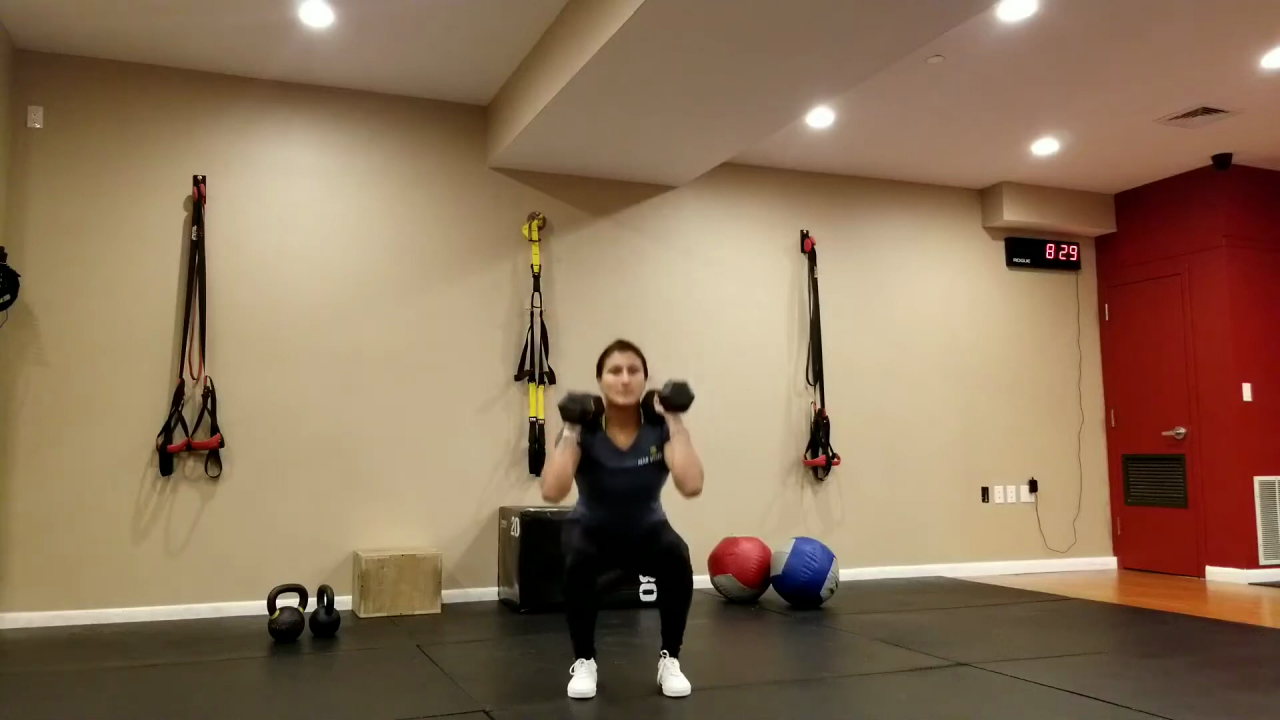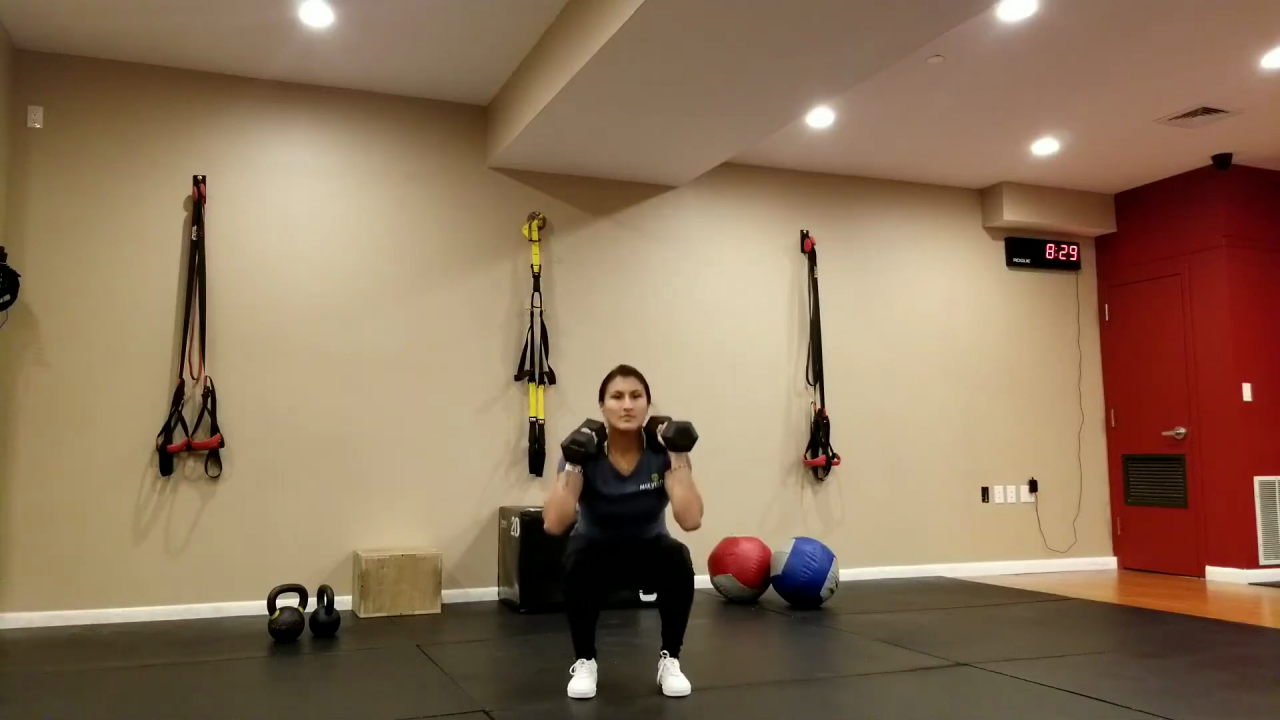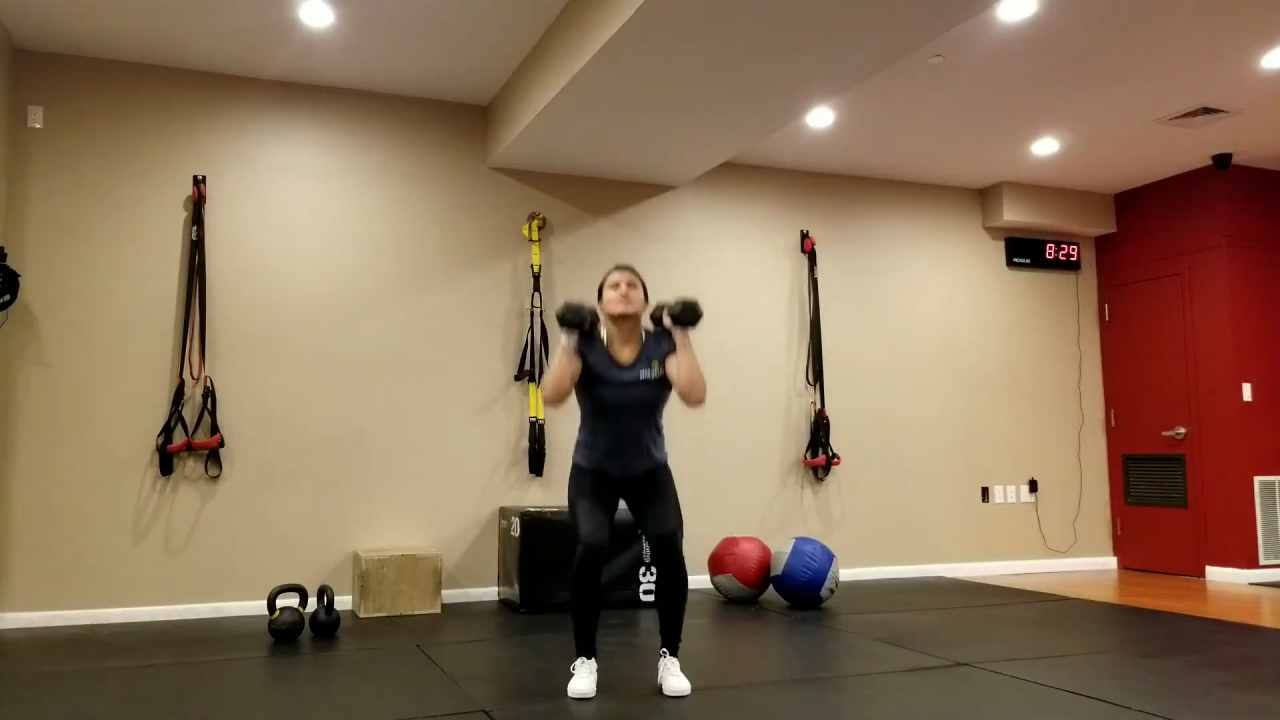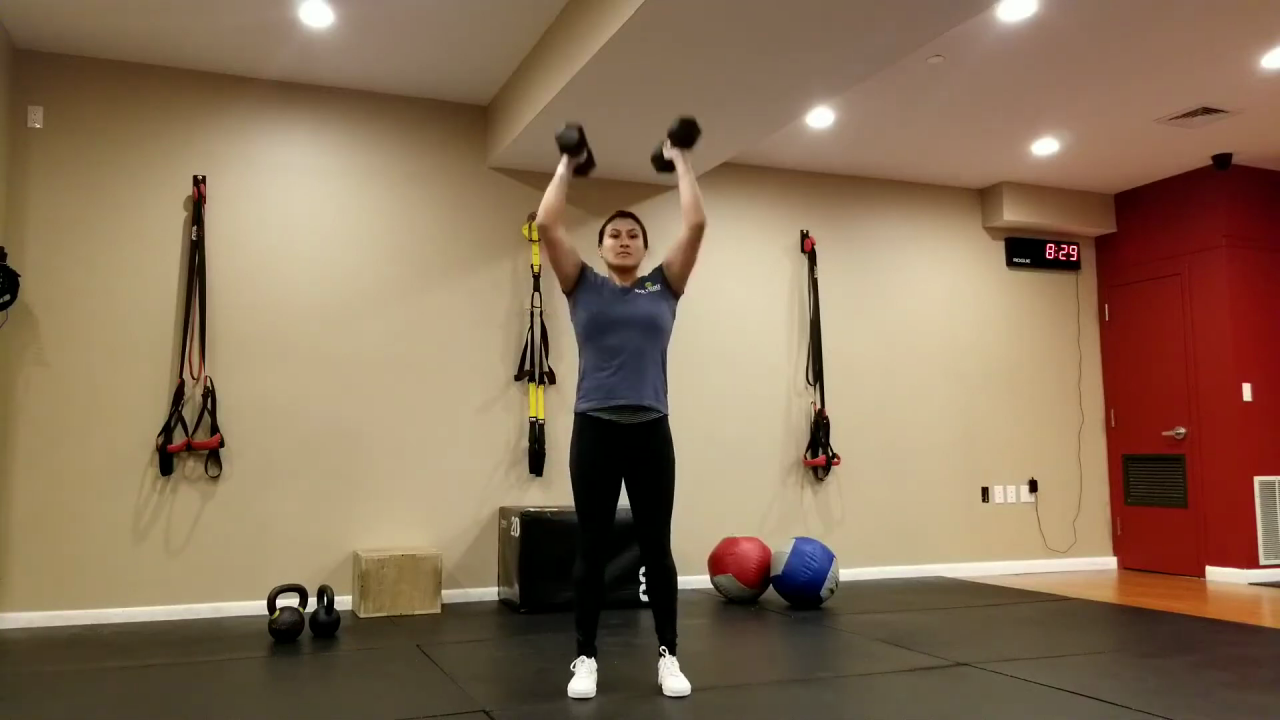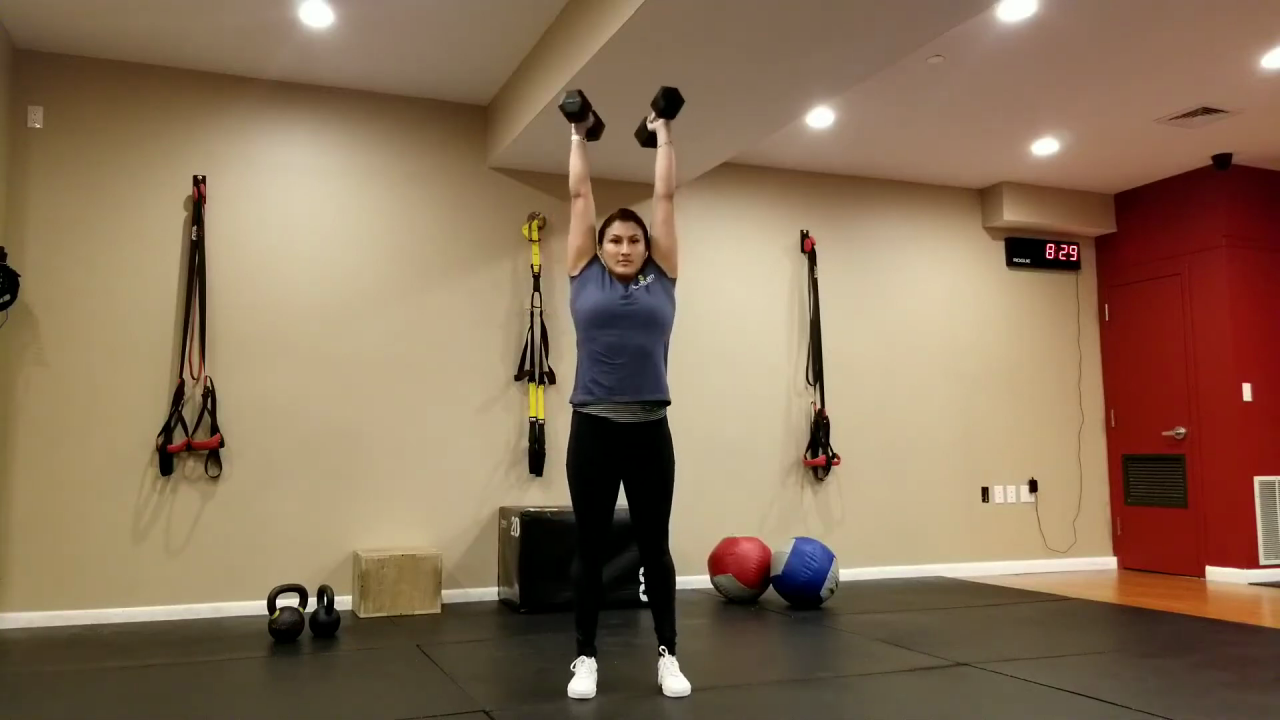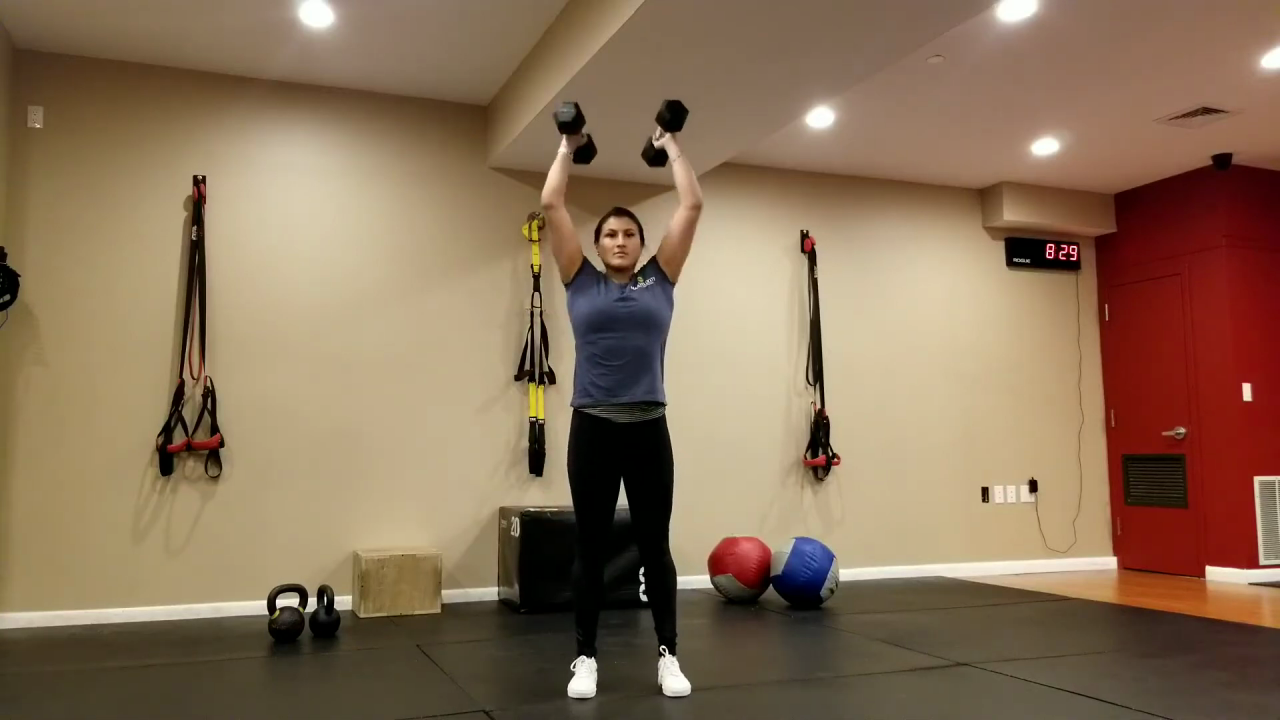
dt=0.3s
person 1, frame 1
left shoulder: (661, 428)
right shoulder: (583, 430)
left elbow: (692, 485)
right elbow: (552, 491)
left wrist: (676, 423)
right wrist: (570, 432)
left hip: (646, 531)
right hip: (591, 530)
left knee: (676, 557)
right knee: (579, 561)
left ankle: (669, 659)
right ankle: (584, 661)
person 1, frame 2
left shoulder: (663, 454)
left elbow: (691, 520)
right elbow: (553, 524)
left wrist: (678, 458)
right wrist: (573, 463)
left hip: (648, 547)
right hip: (595, 547)
left knee: (677, 562)
right knee: (581, 565)
left ankle: (669, 660)
right ankle: (584, 662)
person 1, frame 3
left shoulder: (662, 346)
right shoulder: (586, 347)
left elbow: (695, 395)
right elbow: (552, 395)
left wrist: (680, 336)
right wrist: (569, 339)
left hip: (649, 472)
right hip: (593, 473)
left knee: (668, 549)
right knee: (590, 550)
left ankle: (670, 658)
right ankle: (585, 660)
person 1, frame 4
left shoulder: (662, 288)
right shoulder: (584, 287)
left elbow: (695, 225)
right elbow: (547, 224)
left wrist: (680, 165)
right wrist: (565, 168)
left hip: (650, 430)
right hip: (595, 429)
left knee: (656, 546)
right knee: (592, 547)
left ankle: (668, 657)
right ankle: (585, 659)
person 1, frame 5
left shoulder: (660, 280)
right shoulder: (585, 277)
left elbow: (665, 196)
right elbow: (579, 195)
left wrist: (663, 135)
right wrist: (578, 136)
left hip: (649, 430)
right hip: (593, 429)
left knee: (654, 547)
right knee: (590, 548)
left ankle: (667, 656)
right ankle: (585, 658)
person 1, frame 6
left shoulder: (659, 278)
right shoulder: (581, 280)
left elbow: (692, 206)
right elbow: (550, 207)
left wrist: (673, 150)
right wrist: (565, 150)
left hip: (648, 427)
right hip: (593, 427)
left knee: (654, 543)
right knee: (591, 545)
left ankle: (667, 655)
right ankle: (585, 658)
